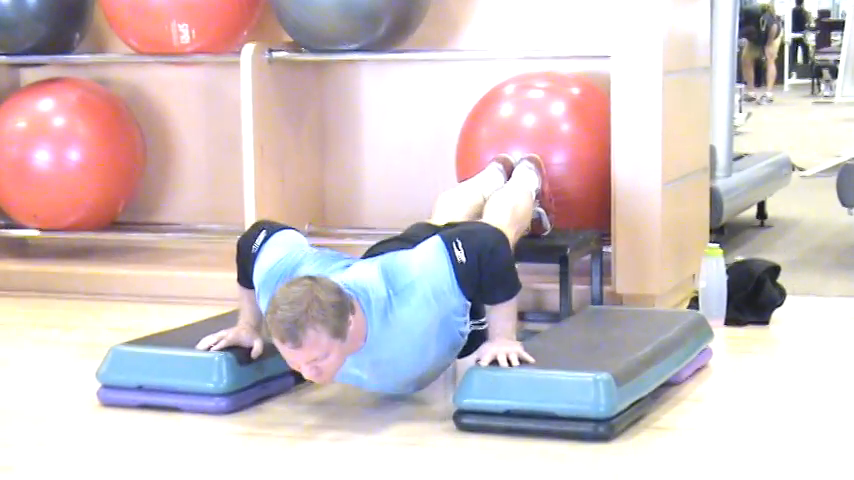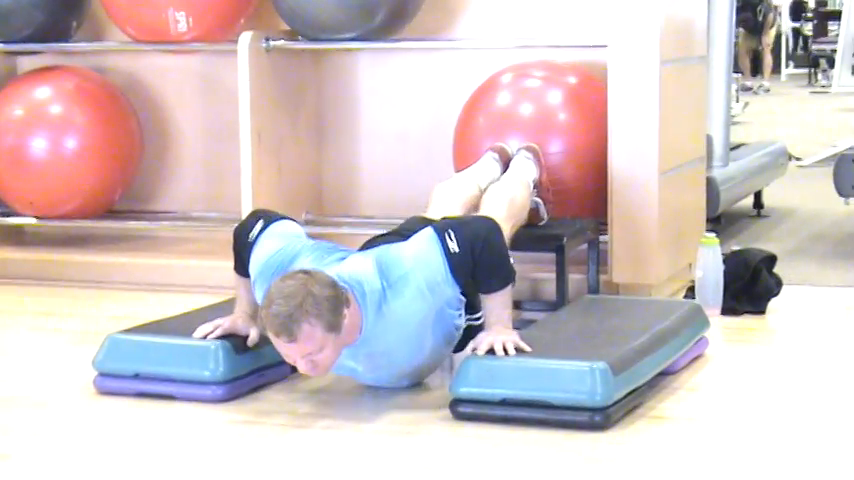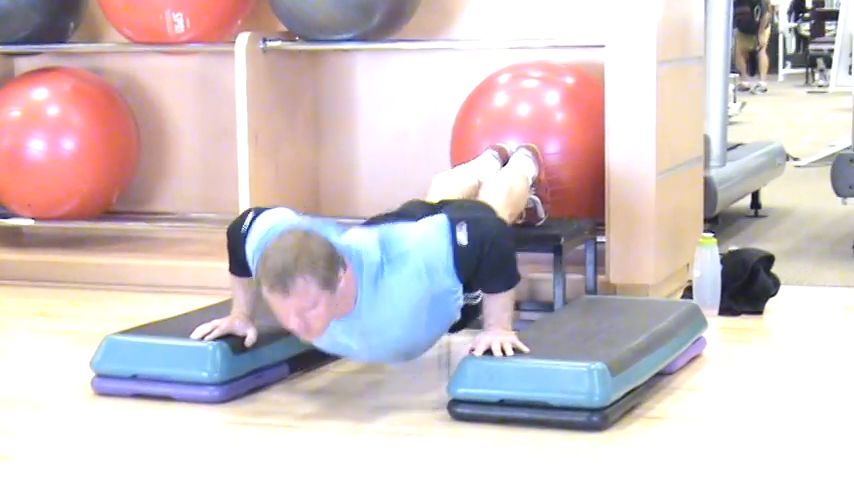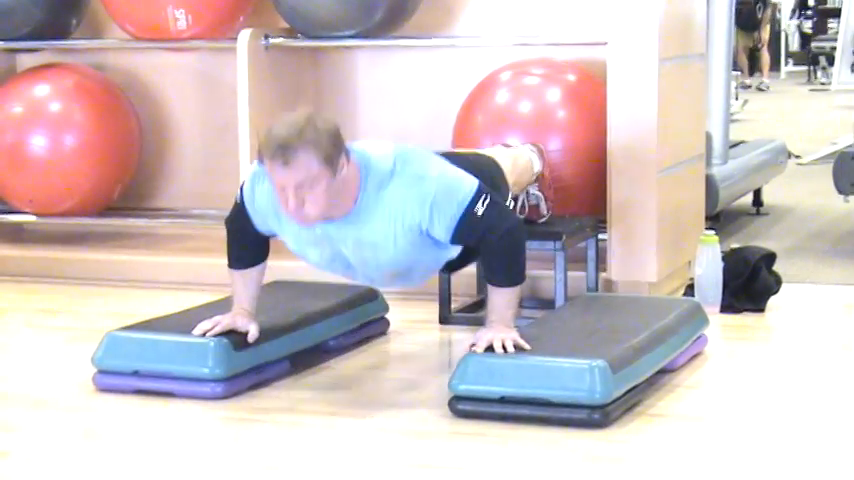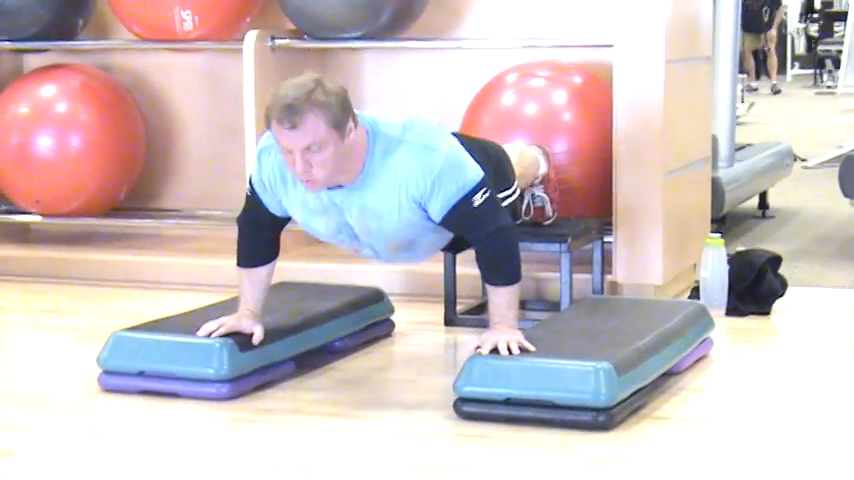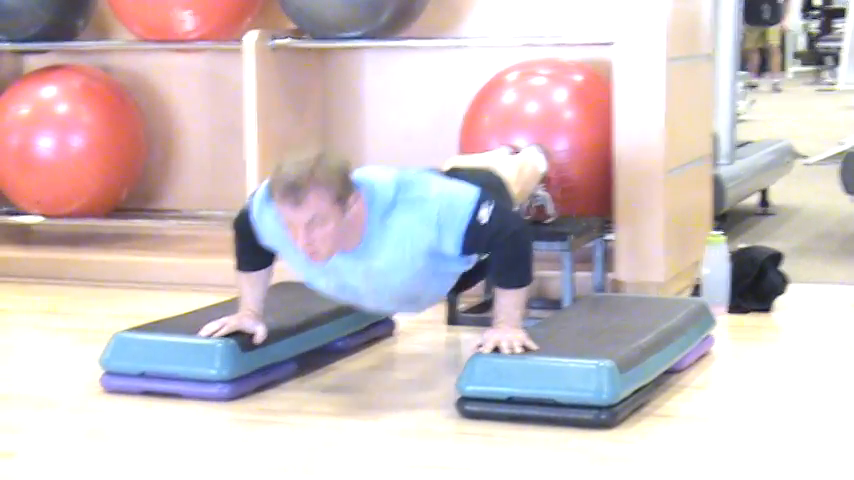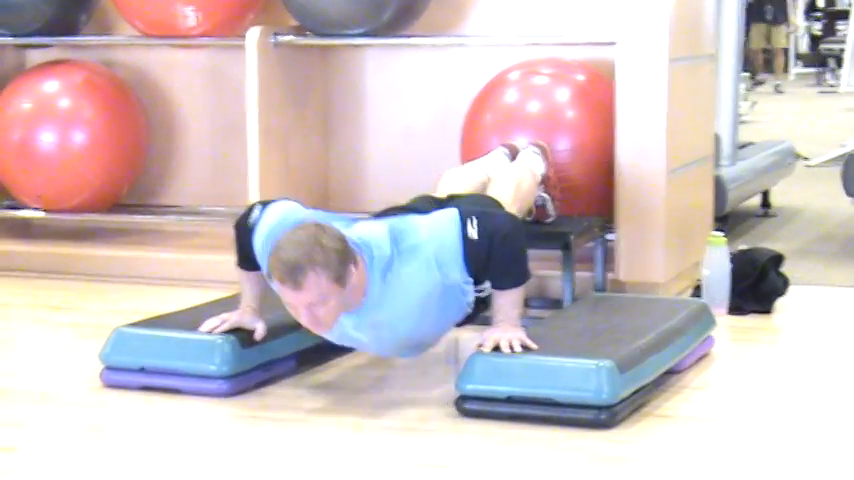
dt=0.2s
person 1, frame 1
left shoulder: (405, 301)
right shoulder: (280, 280)
left elbow: (489, 247)
right elbow: (258, 237)
left wrist: (503, 337)
right wrist: (247, 325)
right hip: (392, 255)
left knee: (501, 223)
right knee: (443, 220)
left ankle: (527, 177)
right ankle: (494, 172)
person 1, frame 2
left shoulder: (402, 293)
right shoulder: (277, 273)
left elbow: (482, 237)
right elbow: (254, 226)
left wrist: (499, 325)
right wrist: (245, 314)
right hip: (385, 249)
left knee: (498, 216)
right knee: (439, 213)
left ankle: (525, 167)
right ankle: (490, 163)
person 1, frame 3
left shoulder: (400, 273)
right shoulder: (269, 245)
left elbow: (492, 235)
right elbow: (244, 226)
left wrist: (498, 326)
right wrist: (241, 315)
right hip: (390, 228)
left knee: (495, 204)
right knee: (439, 197)
left ankle: (524, 165)
right ankle: (489, 160)
person 1, frame 4
left shoulder: (408, 187)
right shoulder: (270, 181)
left elbow: (504, 232)
right elbow: (240, 229)
left wrist: (500, 324)
right wrist: (241, 311)
left knee: (501, 174)
left ankle: (529, 160)
right ankle: (498, 151)
person 1, frame 5
left shoulder: (423, 156)
right shoulder: (273, 158)
left elbow: (495, 235)
right elbow: (257, 225)
left wrist: (504, 325)
right wrist: (248, 312)
left knee: (511, 167)
left ankle: (535, 163)
person 1, frame 6
left shoulder: (419, 210)
right shoulder: (273, 205)
left elbow: (510, 241)
right elbow: (249, 238)
left wrist: (508, 326)
right wrist: (249, 312)
left hip: (479, 214)
left knee: (503, 186)
right knee: (457, 171)
left ankle: (534, 162)
right ankle: (503, 156)
person 1, frame 7
left shoulder: (413, 263)
right shoulder: (276, 234)
left elbow: (504, 231)
right elbow: (248, 225)
left wrist: (507, 323)
right wrist: (249, 308)
left knee: (504, 197)
right knee: (451, 189)
left ankle: (533, 162)
right ankle: (499, 157)
